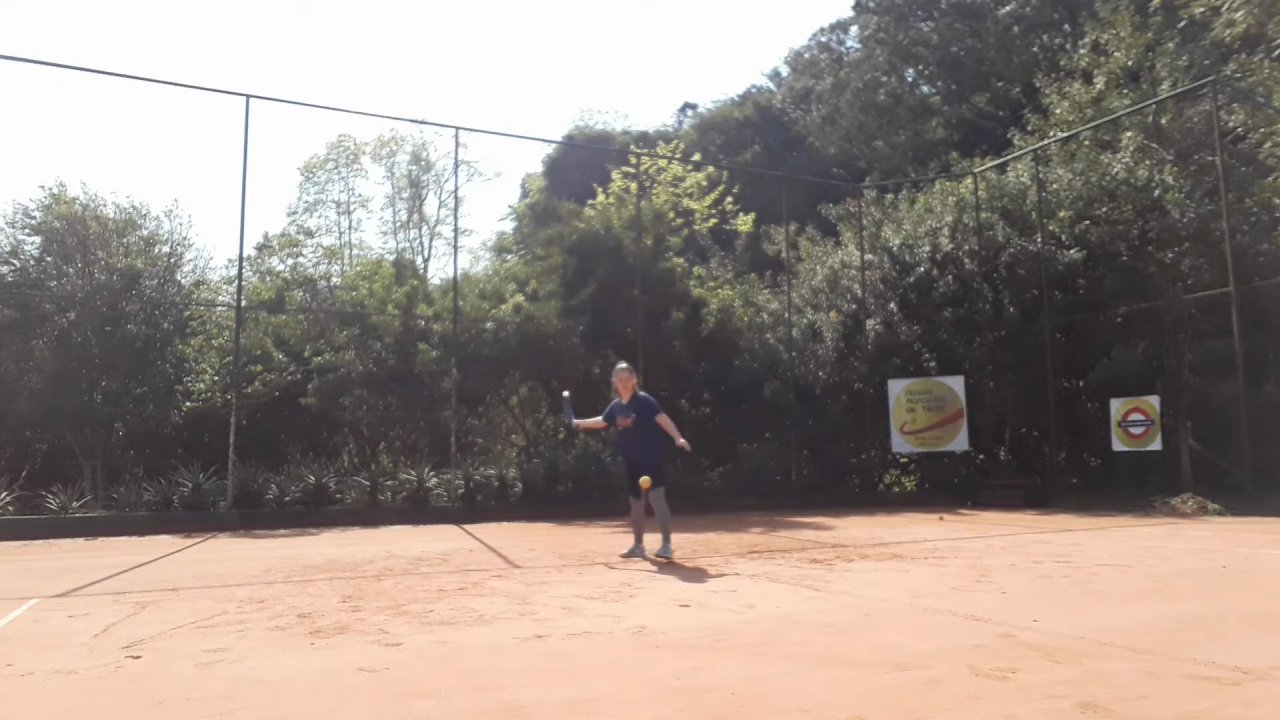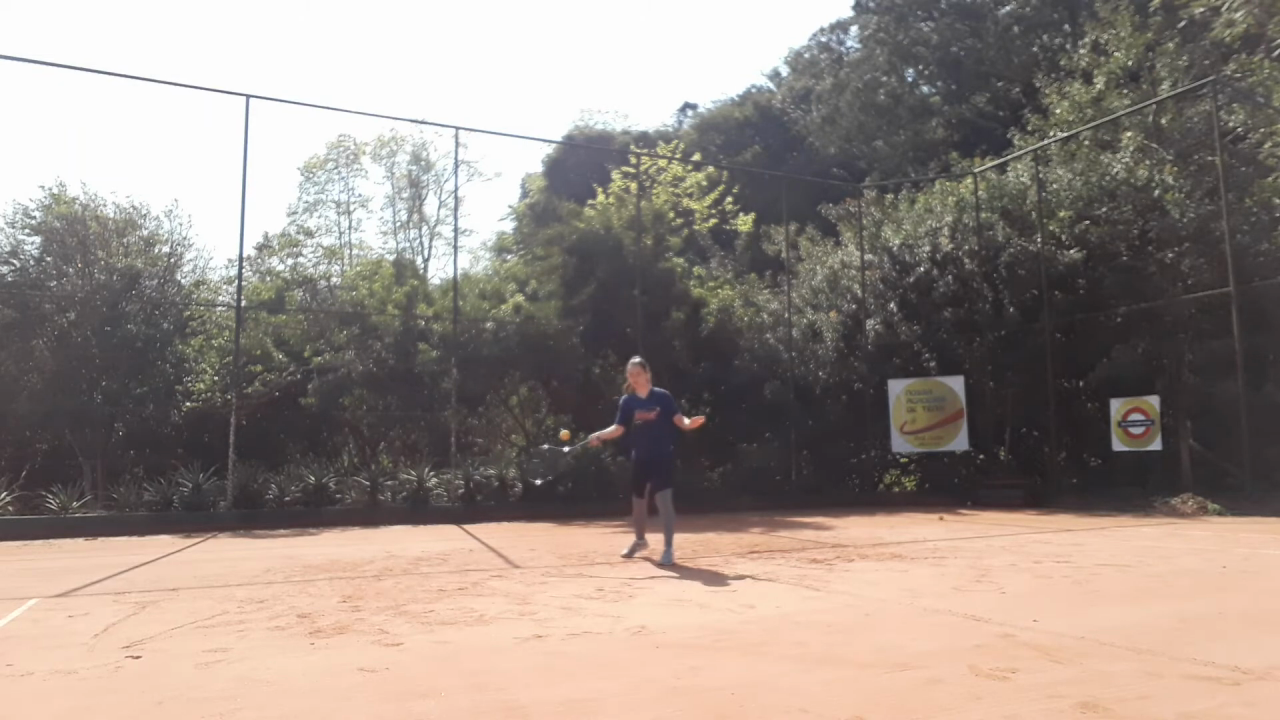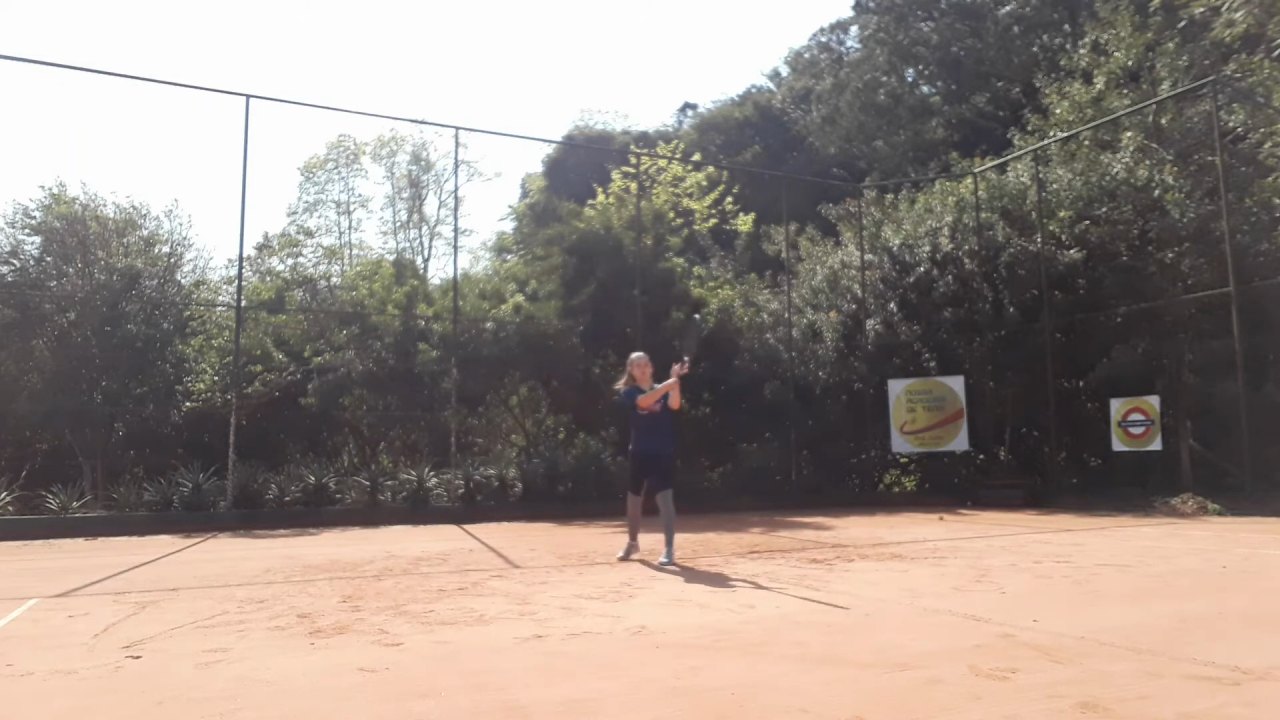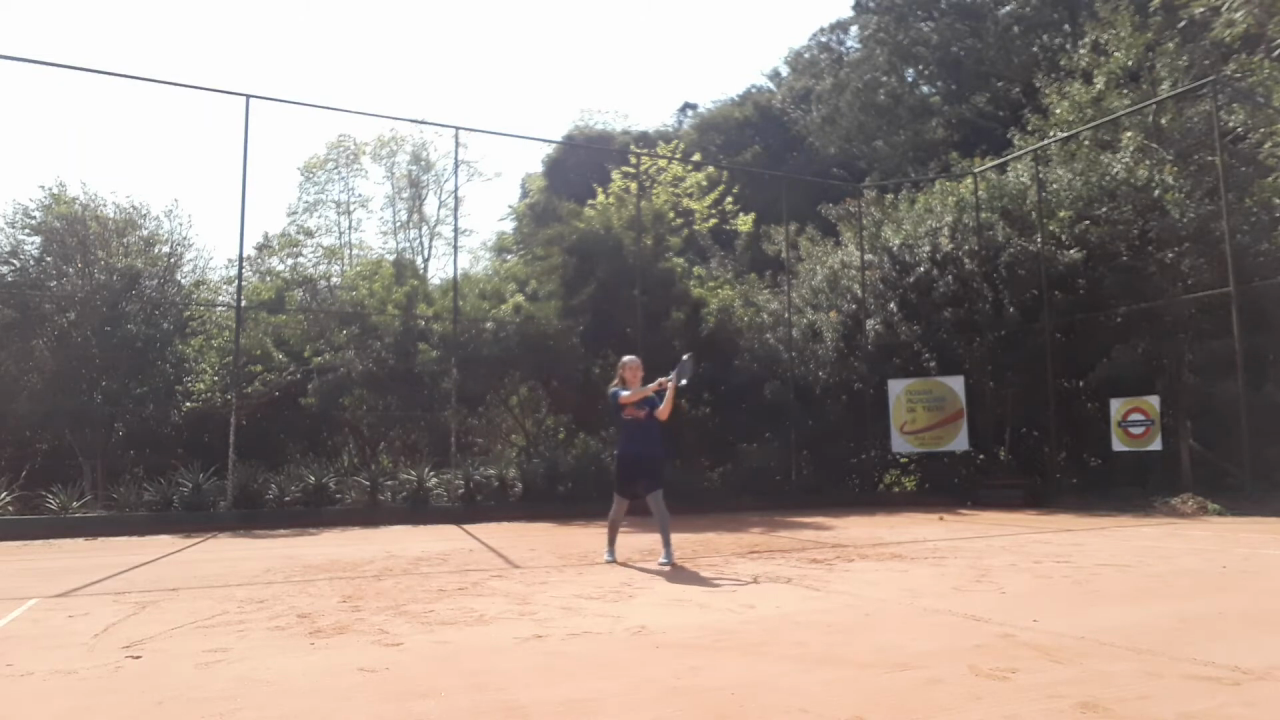
dt=0.3s
person 1, frame 1
left shoulder: (644, 400)
right shoulder: (615, 406)
left elbow: (663, 419)
right elbow: (602, 421)
left wrist: (678, 438)
right wrist: (580, 424)
left hip: (651, 458)
right hip: (631, 461)
left knee: (657, 498)
right knee: (635, 503)
left ankle: (666, 545)
right ankle: (638, 545)
person 1, frame 2
left shoulder: (662, 396)
right shoulder: (627, 401)
left elbow: (678, 420)
right elbow: (618, 428)
left wrist: (690, 423)
right wrist: (600, 435)
left hip: (662, 456)
right hip: (640, 458)
left knee: (664, 501)
right knee: (638, 502)
left ankle: (668, 550)
right ankle: (640, 540)
person 1, frame 3
left shoulder: (664, 391)
right shoulder: (629, 391)
left elbow: (675, 404)
right elbow: (645, 399)
left wrist: (676, 380)
right wrist: (670, 383)
left hip: (662, 453)
right hip: (639, 453)
left knee: (665, 500)
right knee: (633, 501)
left ankle: (669, 550)
right ankle: (632, 542)
person 1, frame 4
left shoulder: (651, 397)
right shoulder: (616, 394)
left elbow: (662, 415)
right elbow: (629, 397)
left wrist: (670, 390)
right wrist: (654, 386)
left hip: (650, 456)
right hip: (626, 457)
left knee: (657, 501)
right knee: (619, 505)
left ankle: (667, 550)
right ankle: (610, 548)
